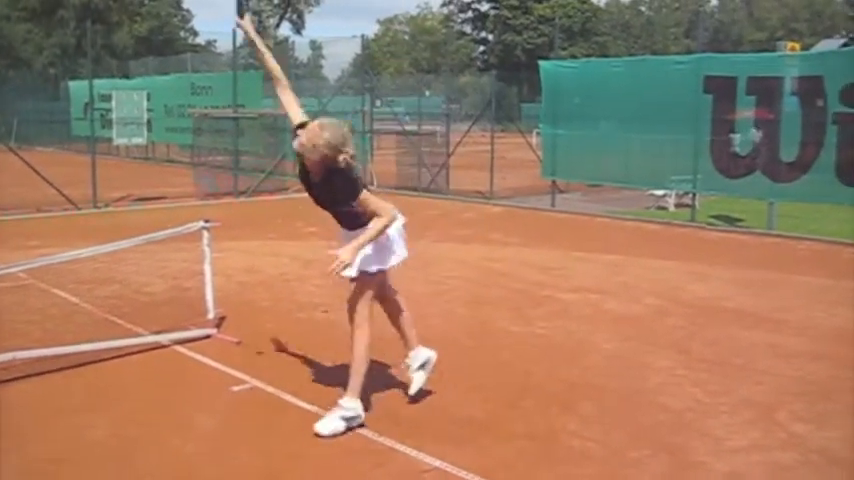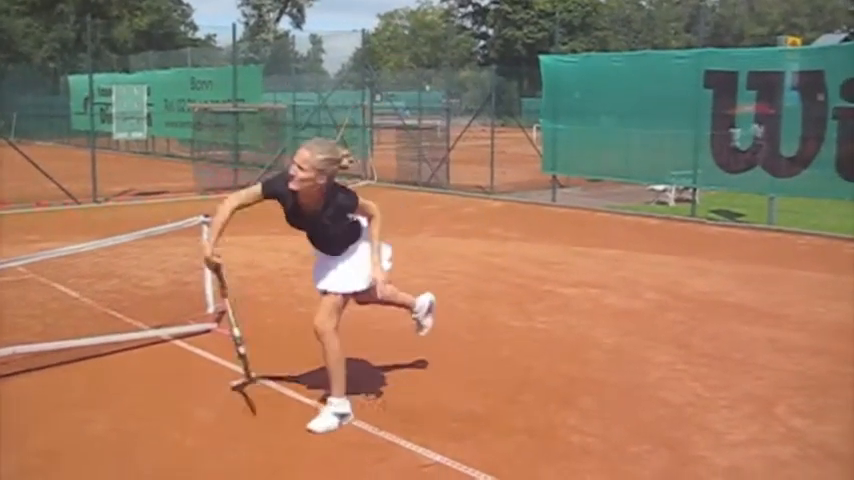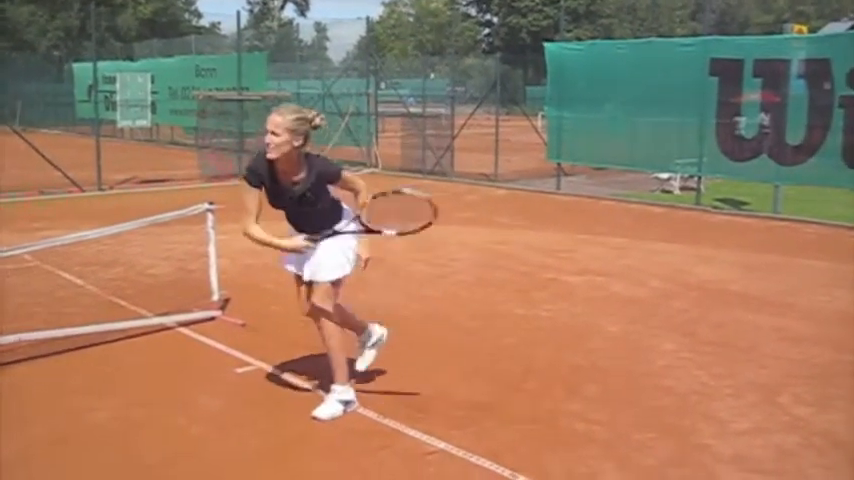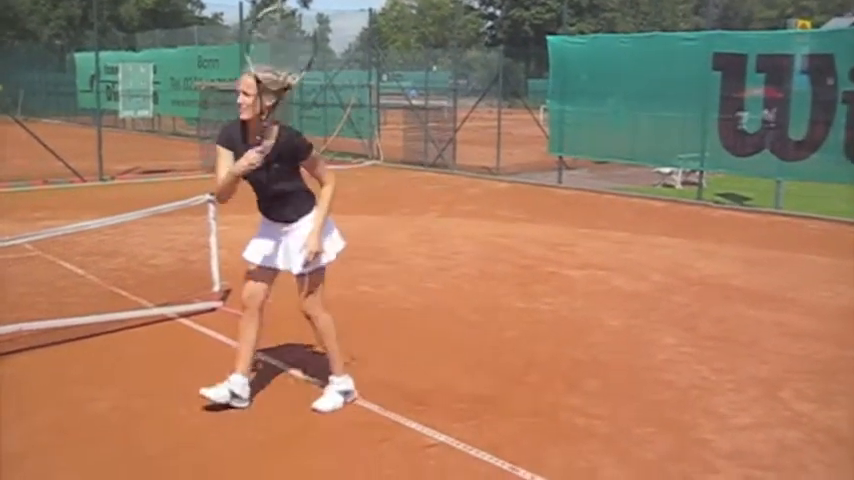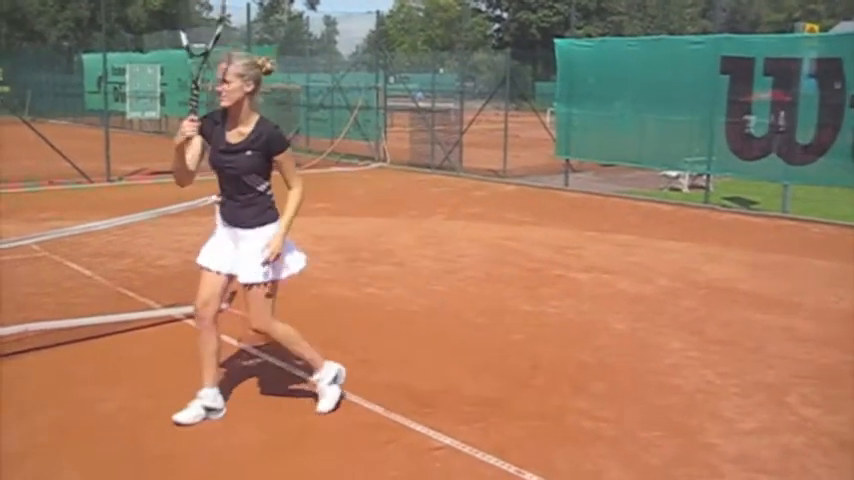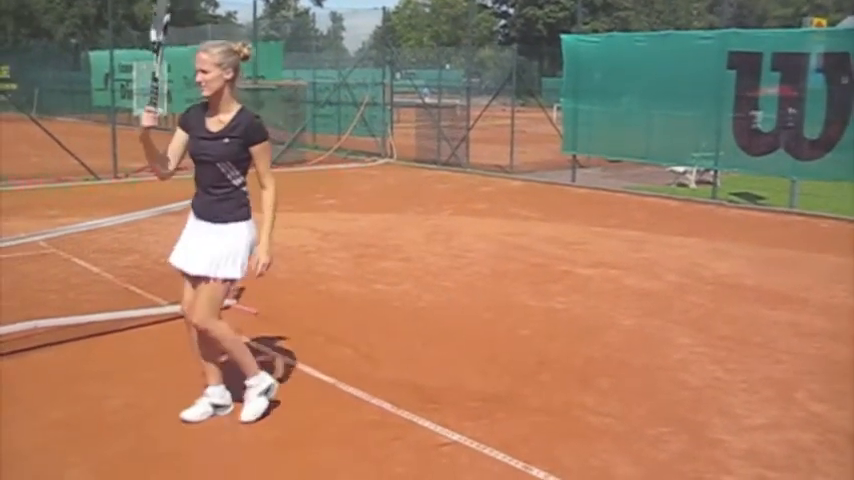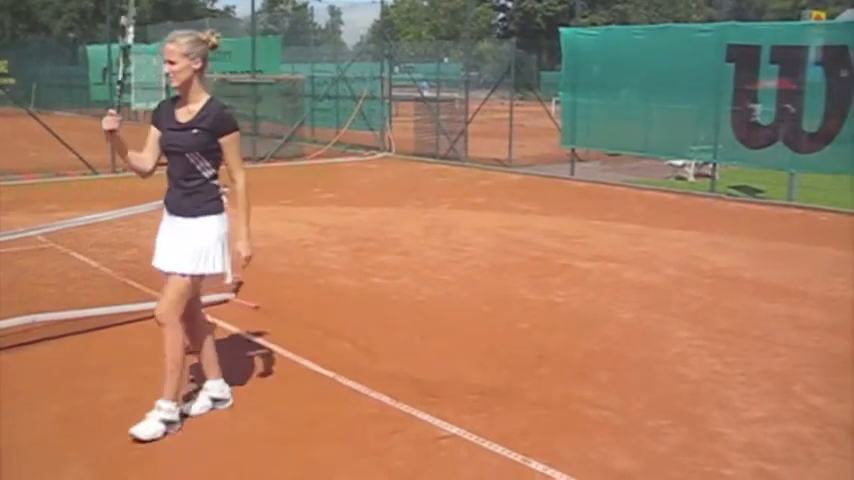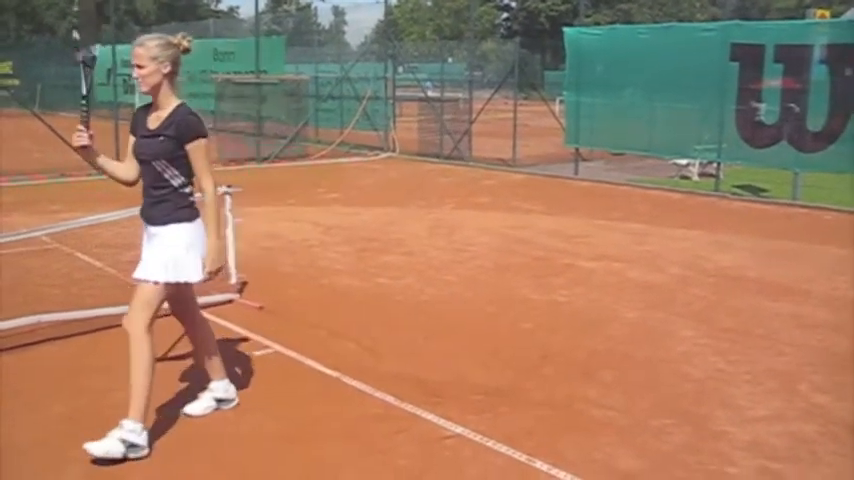
dt=0.2s
person 1, frame 1
left shoulder: (346, 181)
right shoulder: (306, 138)
left elbow: (389, 214)
right elbow: (282, 87)
left wrist: (353, 249)
right wrist: (258, 43)
left hip: (373, 232)
right hip: (361, 225)
left knee: (357, 307)
right knee: (382, 292)
left ankle: (350, 405)
right ankle: (417, 355)
person 1, frame 2
left shoulder: (339, 197)
right shoulder: (283, 185)
left elbow: (374, 213)
right elbow: (231, 202)
left wrist: (376, 267)
right wrist: (211, 242)
left hip: (352, 251)
right hip: (327, 253)
left knee: (323, 324)
right knee: (363, 297)
left ankle: (338, 403)
right ankle: (419, 303)
person 1, frame 3
left shoulder: (321, 169)
right shoulder: (259, 168)
left elbow: (361, 190)
right elbow: (250, 227)
left wrist: (362, 239)
right wrist: (284, 244)
left hip: (335, 233)
right hip: (303, 237)
left knee: (322, 309)
right knee: (310, 306)
left ankle: (343, 391)
right ankle: (369, 333)
person 1, frame 4
left shoulder: (291, 141)
right shoulder: (231, 135)
left elbow: (327, 182)
right elbow: (221, 194)
left wrist: (317, 232)
right wrist: (238, 169)
left hip: (303, 225)
right hip: (271, 225)
left knee: (311, 306)
right knee: (250, 299)
left ankle: (341, 382)
right ankle: (237, 385)
person 1, frame 5
left shoulder: (269, 135)
right shoulder: (209, 125)
left elbow: (295, 188)
right elbow: (182, 180)
left wrist: (280, 236)
right wrist: (180, 145)
left hip: (261, 233)
right hip: (228, 230)
left knee: (261, 322)
right knee: (204, 309)
left ankle: (327, 371)
right ankle: (209, 396)
person 1, frame 6
left shoulder: (250, 125)
right shoulder: (192, 118)
left elbow: (268, 187)
right elbow: (165, 170)
left wrist: (264, 242)
right wrist: (147, 135)
left hip: (230, 230)
right hip: (198, 224)
left knee: (205, 319)
right knee: (192, 314)
left ankle: (258, 380)
right ankle: (216, 393)
person 1, frame 7
left shoulder: (218, 116)
right shoulder: (165, 112)
left elbow: (238, 179)
right elbow: (145, 166)
left wrist: (243, 235)
right wrist: (114, 137)
left hip: (202, 225)
right hip: (172, 220)
left knee: (167, 315)
right knee: (189, 311)
left ankle: (167, 408)
right ankle: (216, 386)
person 1, frame 8
left shoulder: (187, 122)
right shoulder: (141, 117)
left elbow: (207, 187)
right elbow: (130, 175)
left wrist: (214, 246)
right wrist: (90, 153)
left hip: (178, 233)
right hip: (154, 230)
left knee: (135, 324)
right knee: (187, 313)
left ankle: (133, 432)
right ankle: (221, 387)
